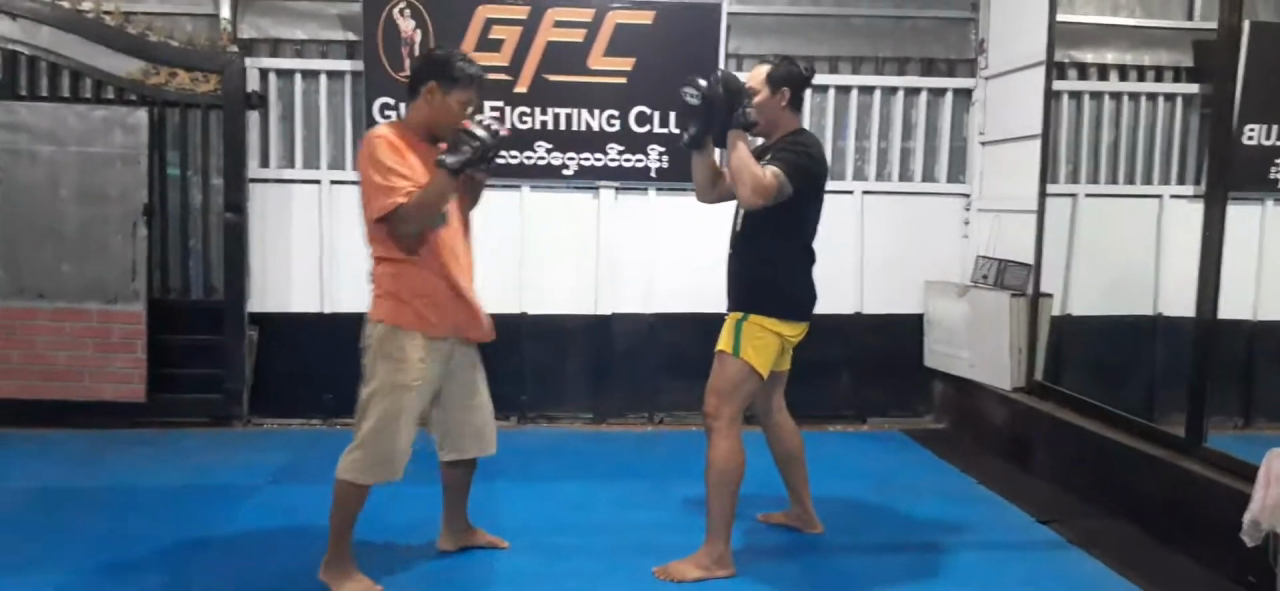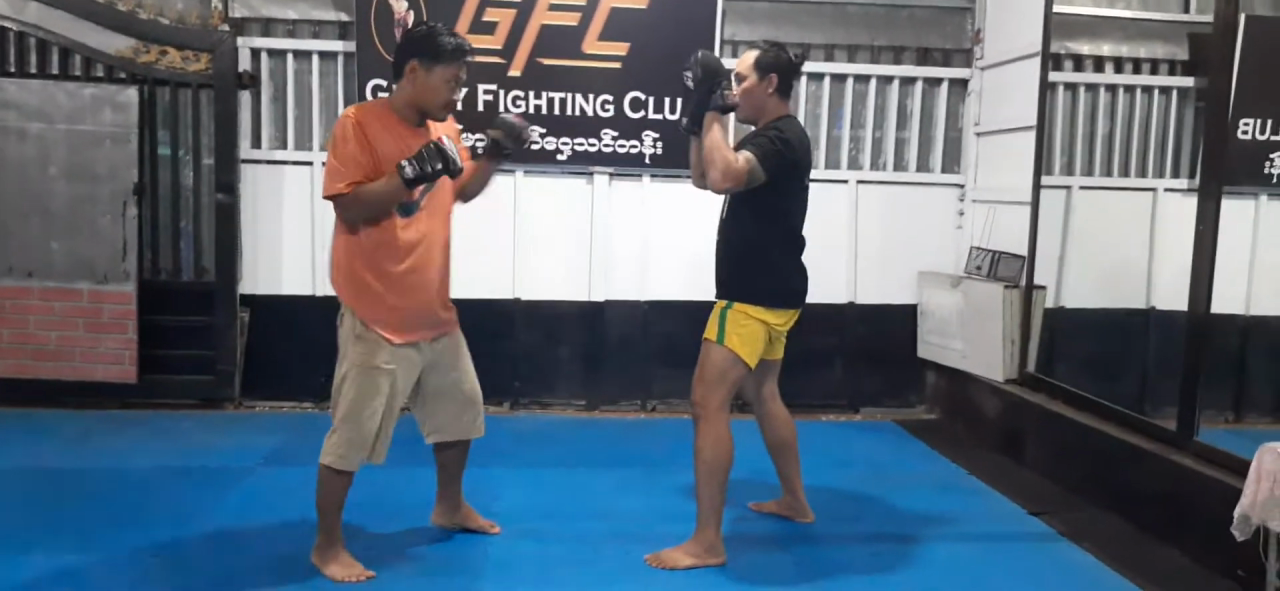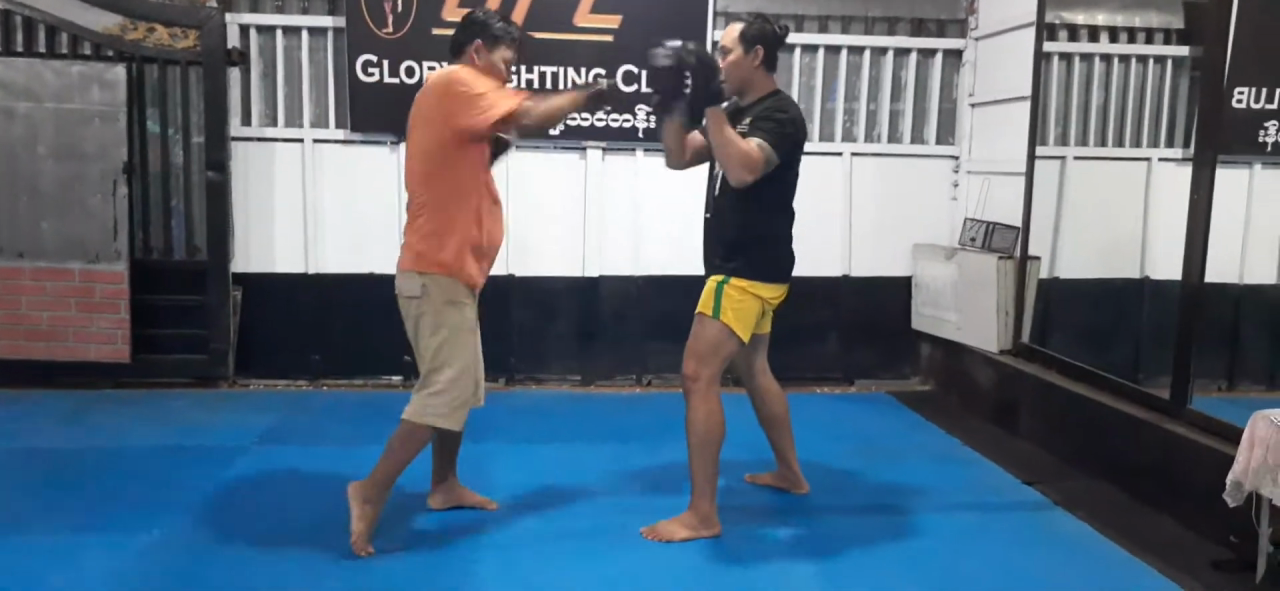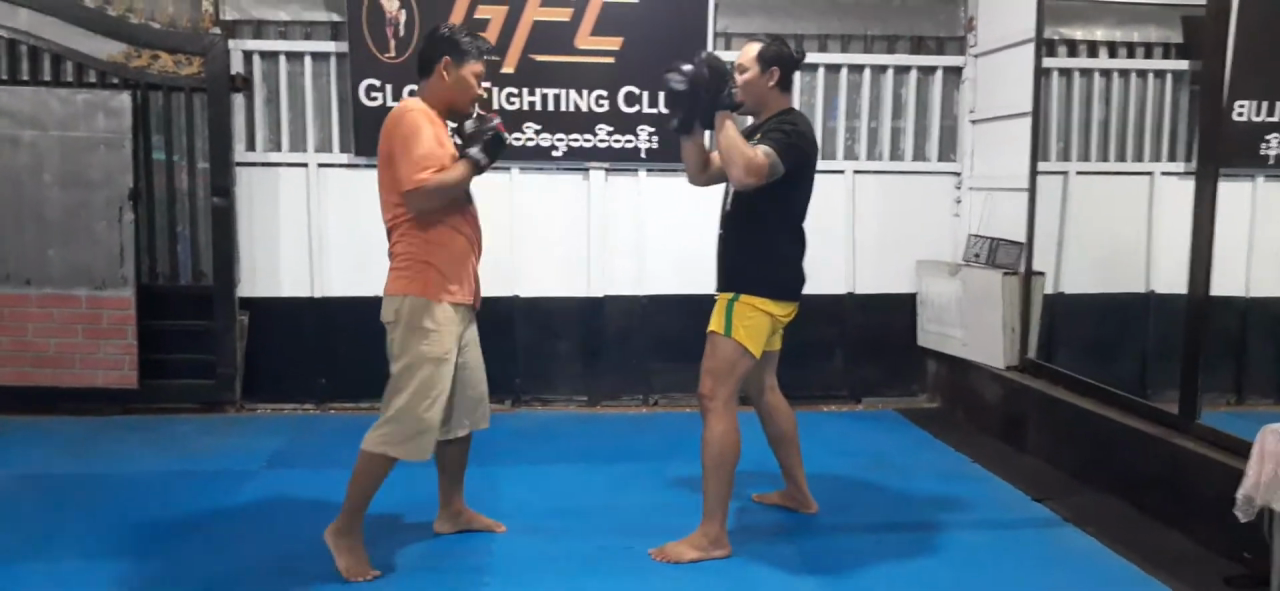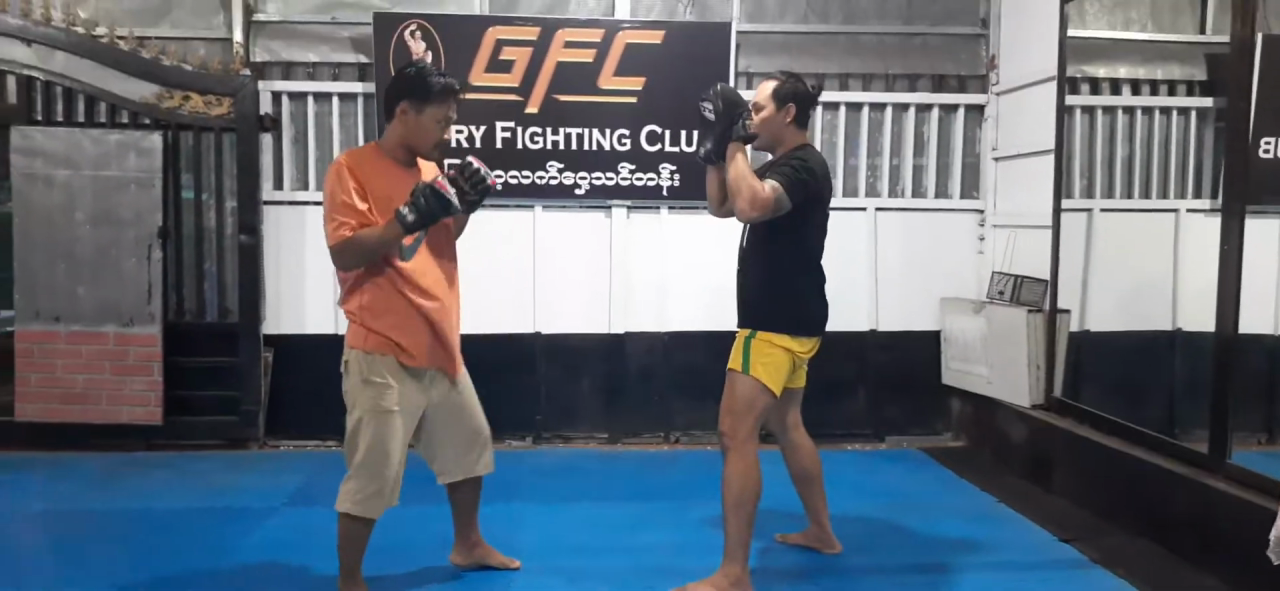
dt=0.5s
person 1, frame 1
left shoulder: (437, 144)
right shoulder: (383, 144)
left elbow: (463, 205)
right elbow: (410, 225)
left wrist: (476, 162)
right wrist: (452, 163)
left hip: (451, 320)
right hip: (406, 324)
left knee: (469, 429)
right knee: (379, 441)
left ankle: (456, 527)
person 1, frame 2
left shoulder: (440, 126)
right shoulder: (359, 124)
left elbow: (465, 189)
right elbow: (347, 208)
left wrist: (499, 147)
right wrist: (412, 173)
left hip: (435, 310)
right hip: (373, 314)
left knee: (461, 408)
right knee: (355, 431)
left ankle: (451, 506)
right ankle: (327, 544)
person 1, frame 3
left shoulder: (471, 96)
right shoulder: (453, 84)
right elbow: (532, 114)
left wrist: (488, 150)
right wrist: (591, 90)
left hip: (454, 268)
right hip: (436, 270)
left knee: (460, 384)
right knee: (447, 390)
left ankle: (445, 485)
right ankle: (372, 490)
person 1, frame 4
left shoulder: (436, 123)
right shoulder: (411, 118)
right elbow: (419, 198)
left wrist: (474, 148)
right wrist: (474, 156)
left hip: (453, 295)
right hip: (421, 297)
left knee: (465, 405)
right knee: (409, 416)
left ankle: (452, 510)
right ankle: (345, 529)
person 1, frame 5
left shoulder: (424, 169)
right shoulder: (351, 169)
right elbow: (346, 253)
left wrist: (464, 205)
right wrist: (411, 215)
left hip: (440, 349)
right hip: (381, 355)
left knee: (469, 446)
right knee: (371, 475)
left ankle: (468, 544)
person 2, frame 1
left shoulder: (801, 151)
right shoulder: (770, 150)
left elbow: (752, 194)
right elbow: (711, 191)
left wrist: (734, 129)
right wrist: (703, 135)
left hip: (769, 306)
right hip: (770, 303)
left knee: (720, 414)
right knee: (769, 406)
left ankle: (716, 553)
right ankle: (803, 512)
person 2, frame 2
left shoulder: (782, 137)
right shoulder: (767, 136)
left elbow: (723, 179)
right elbow: (706, 177)
left wrist: (712, 110)
right wrist: (698, 121)
left hip: (756, 295)
right hip: (770, 291)
left knee: (708, 403)
right knee: (763, 395)
left ankle: (708, 542)
right ankle: (795, 501)
person 2, frame 3
left shoulder: (780, 115)
right shoulder: (739, 113)
left elbow: (741, 172)
right elbow: (678, 158)
left wrist: (709, 105)
right wrist: (673, 100)
left hip: (749, 270)
right hip: (749, 266)
left knee: (698, 376)
right knee: (753, 369)
left ankle: (702, 513)
right ankle: (791, 473)
person 2, frame 4
left shoulder: (791, 130)
right shoulder: (759, 130)
left elbow: (745, 174)
right elbow: (700, 175)
left wrist: (721, 109)
right wrist: (689, 118)
left hip: (759, 287)
right hip: (758, 283)
left knee: (715, 396)
right knee: (761, 386)
left ankle: (712, 534)
right ankle: (798, 492)
person 2, frame 5
left shoulder: (803, 166)
right shoulder: (780, 167)
left elbow: (750, 207)
right elbow: (722, 205)
left wrist: (735, 142)
right wrist: (716, 150)
left hip: (777, 324)
right hip: (786, 321)
left knee: (736, 434)
right knee: (785, 424)
right ankle: (822, 532)
